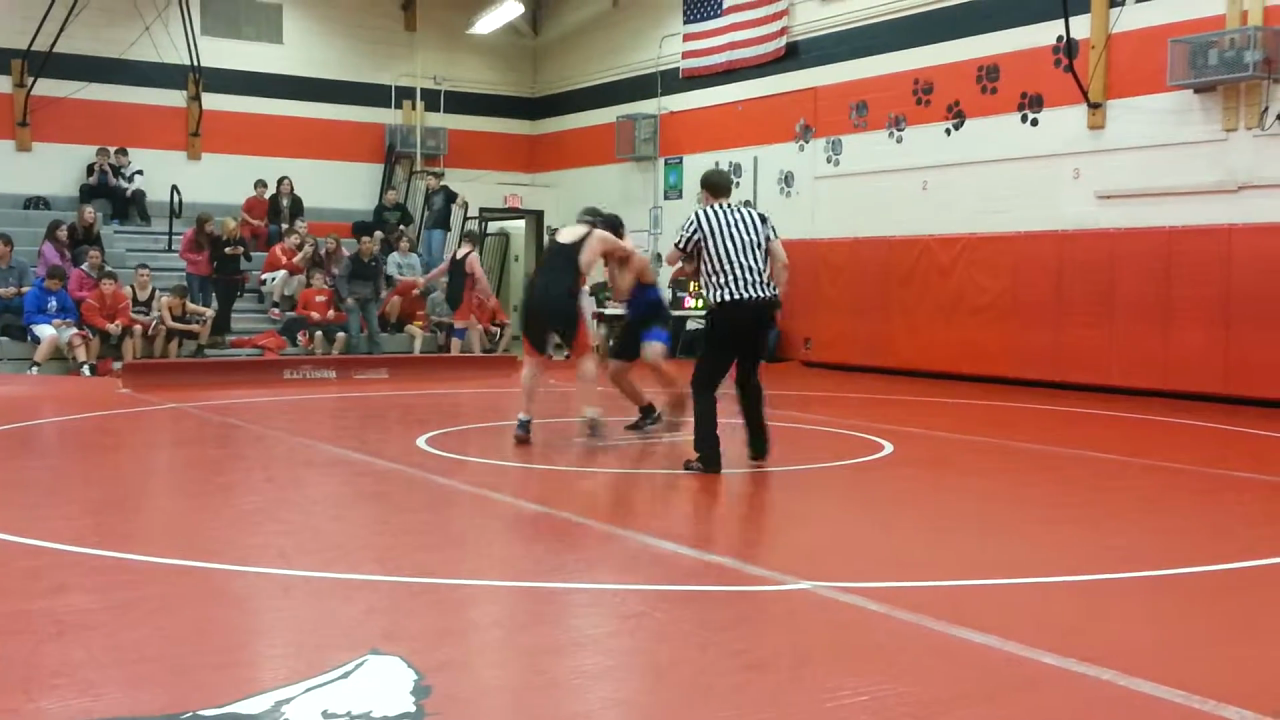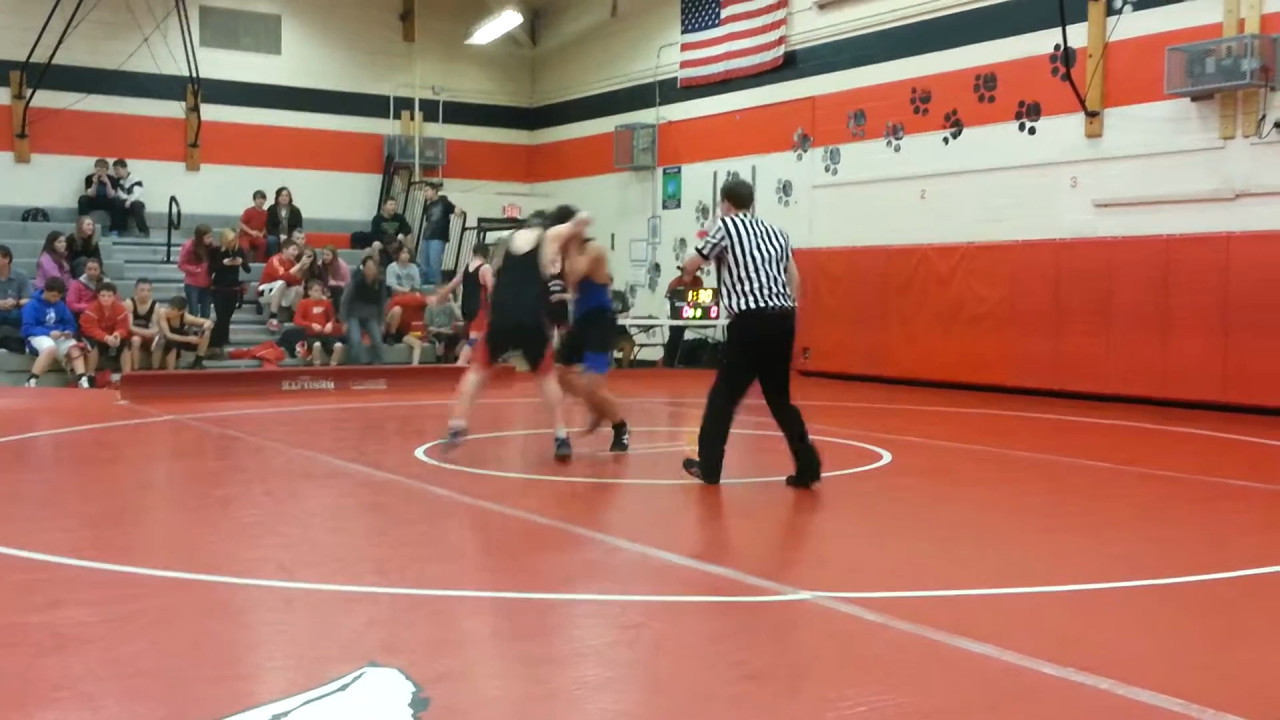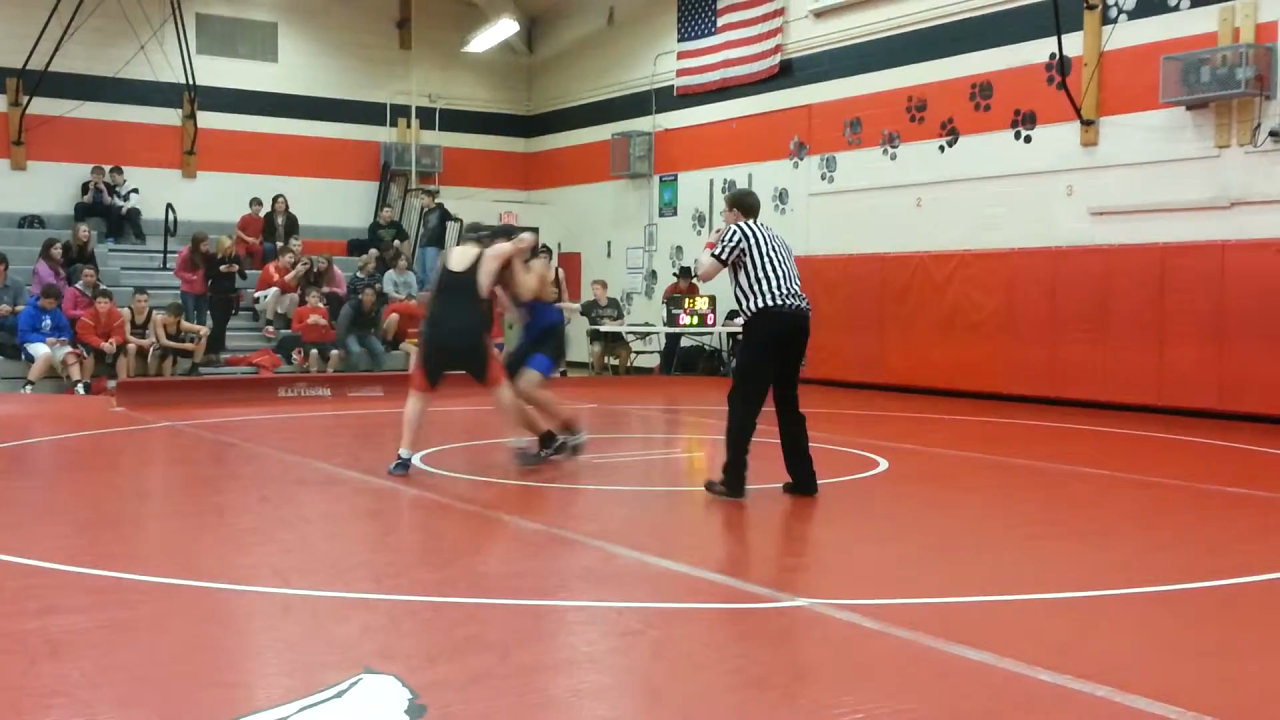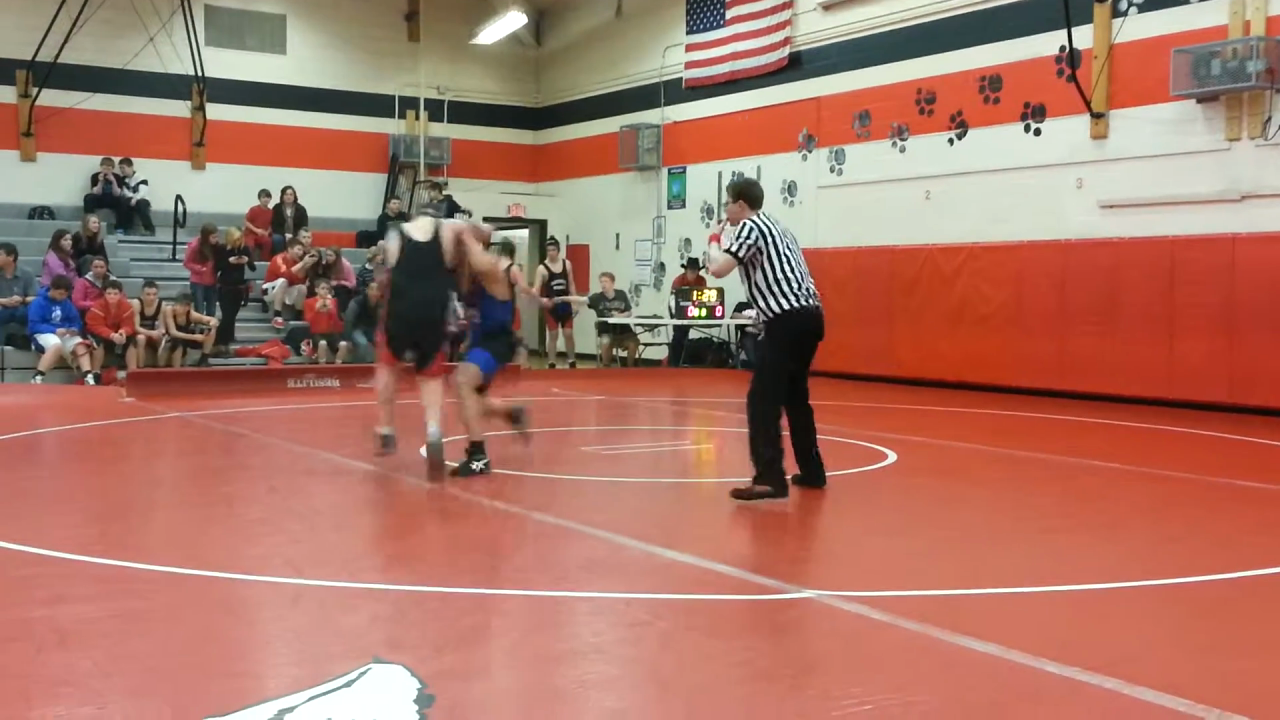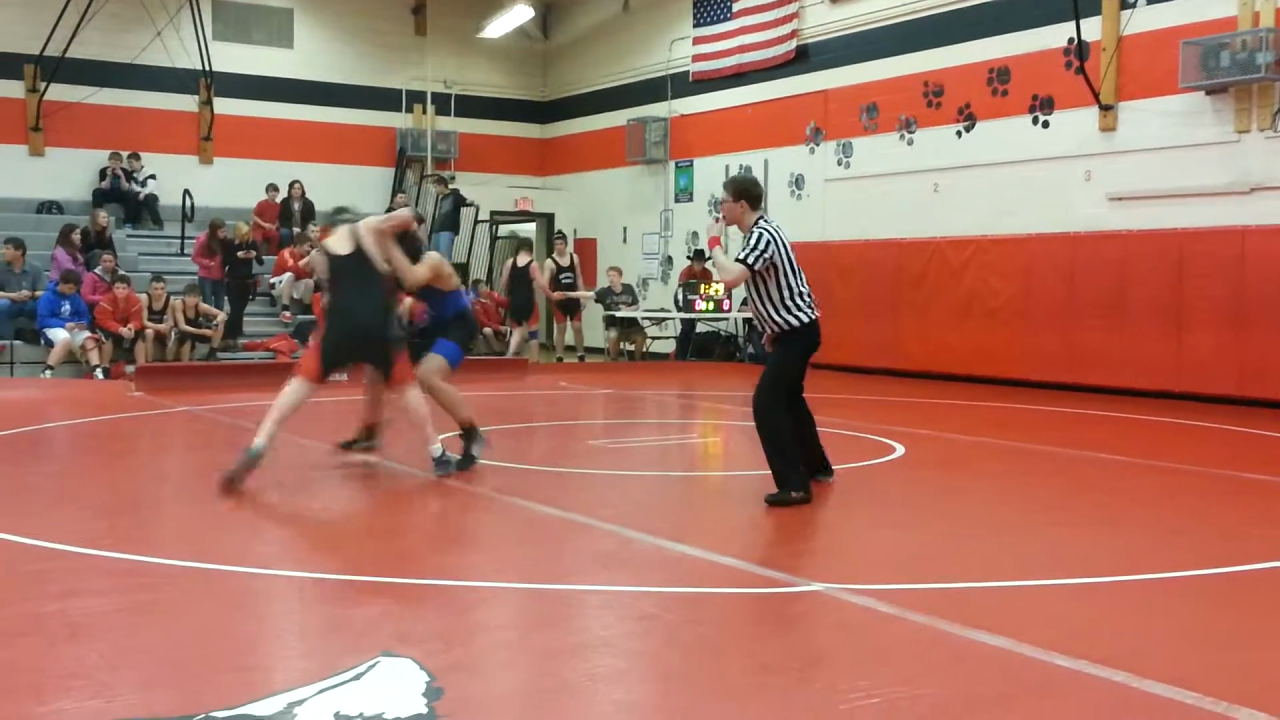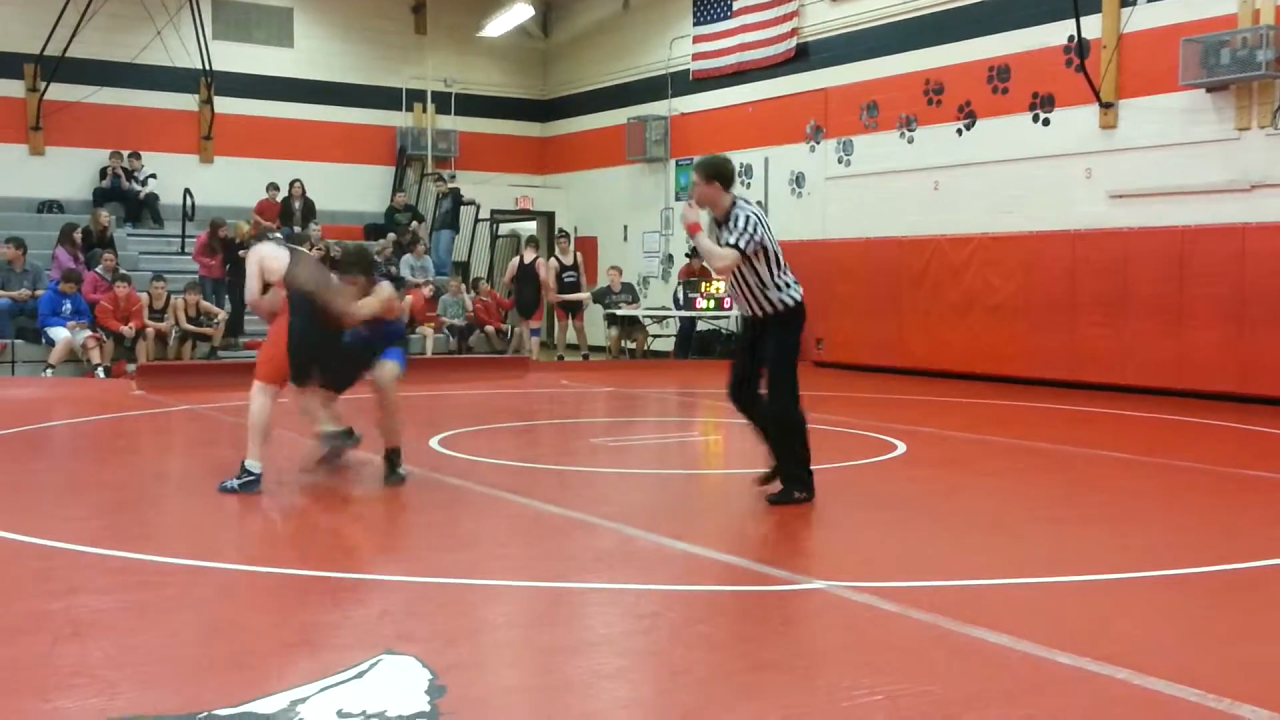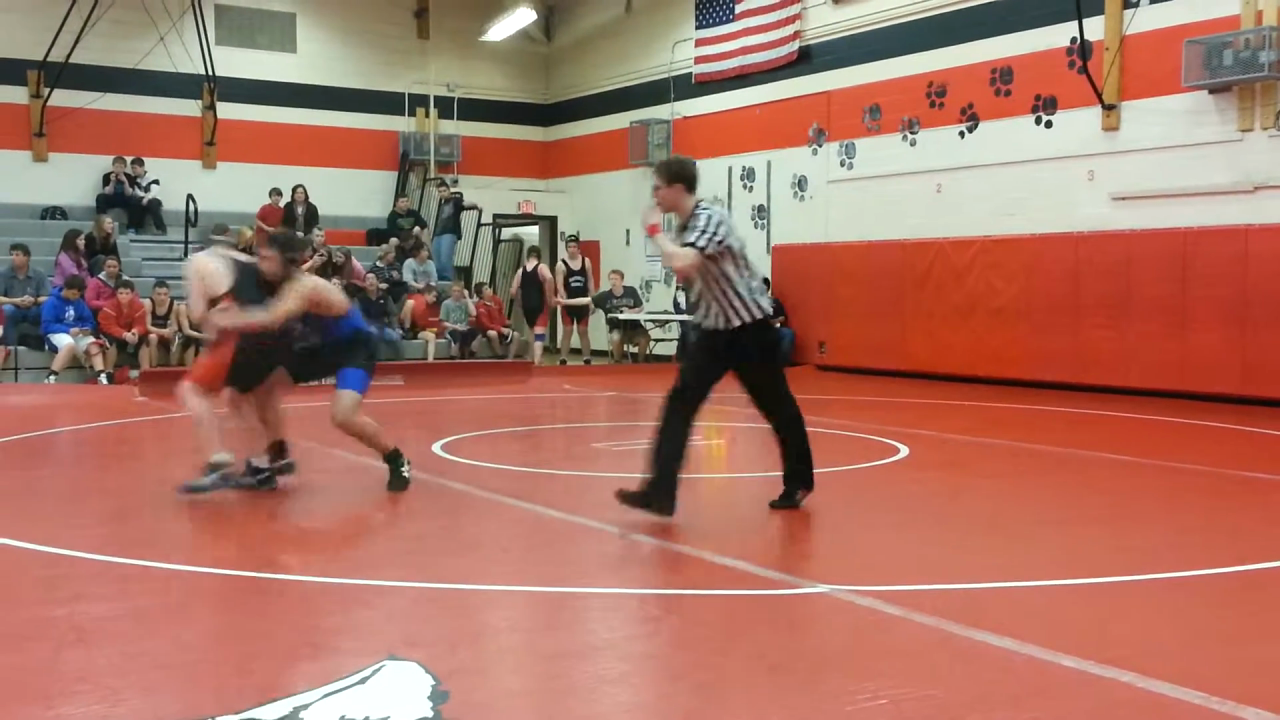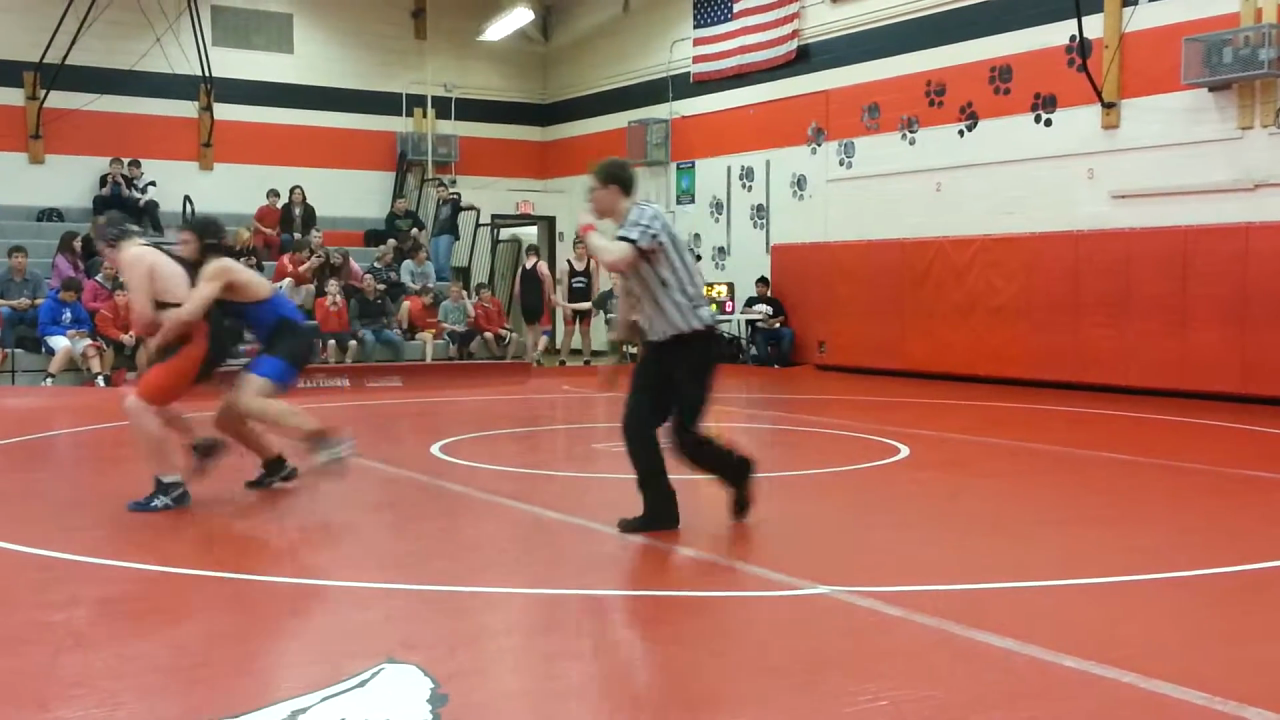
dt=0.2s
person 1, frame 1
left shoulder: (700, 218)
right shoulder: (756, 217)
left elbow: (672, 260)
right elbow: (781, 262)
right wrist: (776, 300)
left hip: (729, 309)
right hip: (761, 306)
left knee: (704, 384)
right knee: (748, 377)
left ankle: (708, 457)
right ankle: (758, 444)
person 1, frame 2
left shoulder: (725, 225)
right shoulder: (775, 231)
left elbow: (690, 266)
right elbow: (795, 281)
left wrist: (706, 241)
left hip: (751, 318)
right hip: (783, 317)
left knee: (724, 394)
right knee: (779, 395)
left ankle: (708, 465)
right ankle: (807, 466)
person 1, frame 3
left shoulder: (737, 232)
right shoulder: (774, 237)
left elbow: (704, 273)
left wrist: (710, 246)
left hip: (768, 319)
right hip: (797, 317)
left knee: (743, 398)
right knee: (787, 400)
left ankle: (733, 478)
right ankle: (803, 478)
person 1, frame 4
left shoulder: (751, 228)
right shoulder: (775, 228)
left elbow: (718, 268)
left wrist: (715, 239)
left hip: (789, 322)
right hip: (808, 317)
left knee: (761, 397)
right knee: (793, 397)
left ankle: (770, 478)
right ankle: (811, 470)
person 1, frame 5
left shoulder: (763, 235)
right shoulder: (756, 233)
left elbow: (730, 278)
left wrist: (714, 242)
left hip: (795, 333)
right hip: (788, 330)
left knee: (766, 405)
right knee: (787, 399)
left ankle: (794, 485)
right ankle: (814, 464)
person 1, frame 6
left shoulder: (745, 217)
right shoulder: (720, 217)
left elbow: (722, 265)
left wrist: (694, 229)
left hip: (782, 316)
right hip: (755, 316)
left knee: (781, 397)
right knee: (741, 391)
left ankle: (798, 482)
right ankle: (789, 458)
person 1, frame 7
left shoulder: (710, 218)
right shoulder: (684, 224)
left elbow: (683, 265)
left wrist: (654, 230)
left hip: (751, 328)
right hip: (714, 329)
left knee: (775, 405)
right knee: (680, 402)
left ankle: (799, 481)
right ankle: (660, 492)
person 1, frame 8
left shoulder: (647, 216)
right shoulder: (624, 231)
left elbow: (614, 261)
right elbow: (631, 292)
left wrist: (588, 230)
left hip: (693, 340)
right hip: (659, 343)
left knee: (685, 437)
right knee: (636, 426)
left ankle: (737, 470)
right ankle: (660, 512)
person 2, frame 1
left shoulder: (561, 231)
right shoulder: (600, 236)
right elbow: (627, 253)
left hip: (534, 298)
right hip: (563, 302)
left knee: (533, 360)
right knee: (584, 356)
left ankle: (524, 423)
right ankle: (591, 417)
person 2, frame 2
left shoulder: (514, 237)
right shoulder: (554, 235)
right elbow: (583, 219)
left hip: (502, 315)
right hip: (531, 317)
left knee: (478, 370)
right knee: (546, 376)
left ankle: (458, 427)
right ankle: (561, 439)
person 2, frame 3
left shoulder: (449, 255)
right shoulder: (493, 254)
right elbow: (527, 244)
left hip: (436, 335)
right hip: (471, 337)
left knee: (418, 395)
right knee: (500, 387)
left ankle: (404, 458)
right ankle: (542, 436)
person 2, frame 4
left shoulder: (394, 234)
right shoulder: (447, 226)
left elbow: (389, 280)
left hip: (401, 312)
right hip: (434, 311)
left knee: (386, 367)
right knee: (430, 380)
left ankle: (385, 433)
right ankle: (433, 438)
person 2, frame 5
left shoulder: (320, 253)
right shoulder: (366, 228)
left elbow: (334, 288)
right elbow: (407, 216)
left hip: (339, 322)
right hip: (378, 323)
left knee: (299, 385)
right knee: (406, 387)
left ankle: (256, 449)
right ankle: (437, 455)
person 2, frame 6
left shoulder: (258, 252)
right shoulder: (306, 256)
left elbow: (252, 300)
left wrist: (267, 310)
left hip: (297, 315)
right hip: (329, 322)
left knee: (263, 390)
right knee: (303, 384)
left ankle: (251, 471)
right ankle: (332, 432)
person 2, frame 7
left shoulder: (198, 262)
right shoulder: (250, 263)
left elbow: (198, 315)
left hip: (244, 334)
right hip: (274, 337)
left knee: (191, 390)
right knee: (247, 394)
left ankle: (220, 465)
right ankle: (278, 457)
person 2, frame 8
left shoulder: (132, 255)
right shoulder: (156, 253)
left elbow: (143, 317)
left wrist: (161, 320)
left hip: (197, 340)
right hip: (194, 336)
left knee: (137, 406)
right knee: (144, 401)
left ankle: (172, 486)
right ankle: (201, 444)
person 3, frame 1
left shoulder: (636, 260)
right shoulder: (617, 257)
left elbow: (621, 293)
left wrist: (613, 265)
left hip: (654, 316)
right hip: (635, 318)
left knee: (652, 358)
right knee: (616, 373)
left ankle: (675, 401)
right ankle: (649, 412)
person 3, frame 2
left shoulder: (593, 249)
right shoulder: (571, 250)
left elbow: (572, 277)
left wrist: (572, 244)
left hip: (599, 321)
right hip: (580, 319)
left knee: (590, 388)
right knee: (559, 374)
left ankle: (620, 429)
right ankle: (600, 410)
person 3, frame 3
left shoulder: (537, 267)
left elbow: (526, 295)
left hip: (549, 340)
right hip: (531, 338)
left knee: (525, 388)
left ankle: (571, 429)
right ankle: (549, 441)
person 3, frame 4
left shoulder: (491, 267)
right shoulder: (464, 269)
left elbow: (481, 265)
left wrist: (466, 236)
left hip: (499, 339)
right hip: (481, 338)
left knee: (461, 382)
right knee: (472, 397)
left ankle: (478, 455)
right ankle: (514, 414)
person 3, frame 5
left shoulder: (432, 261)
right shoulder: (401, 264)
left elbow: (411, 280)
left wrist: (389, 245)
left hip: (458, 326)
right hip: (432, 325)
left knee: (428, 377)
left ankle: (471, 436)
person 3, frame 6
left shoulder: (384, 292)
left elbow: (360, 312)
left hip: (389, 345)
right hip: (355, 344)
left knee: (383, 380)
right knee: (314, 396)
left ankle: (394, 459)
right ankle: (344, 435)
person 3, frame 7
left shoulder: (303, 286)
right shoulder: (281, 285)
left elbow: (270, 321)
left wrist: (223, 323)
left hip: (356, 347)
right hip: (325, 345)
left knee: (343, 417)
left ankle: (396, 460)
person 3, frame 8
left shoulder: (217, 269)
right shoulder: (213, 277)
left elbow: (189, 314)
left wrist: (157, 341)
left hip: (292, 337)
right hip: (277, 340)
left knee: (244, 401)
right knee: (226, 419)
left ankle: (323, 437)
right ankle: (277, 466)
